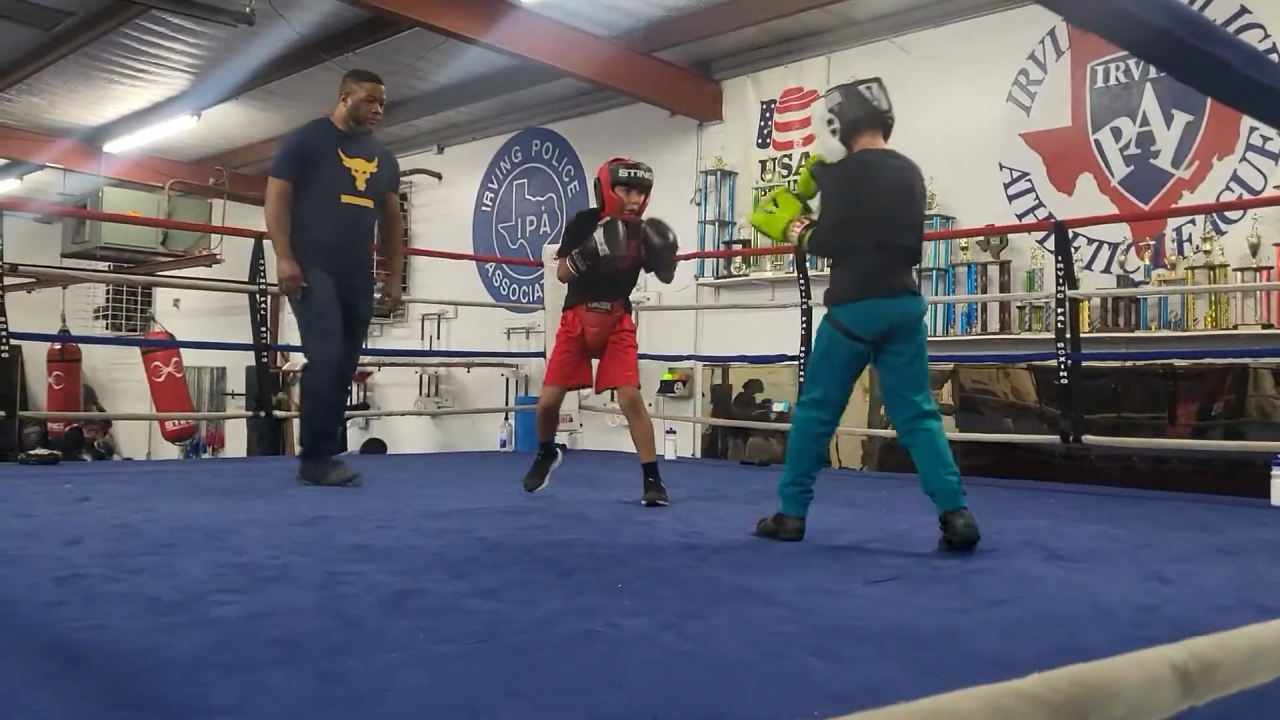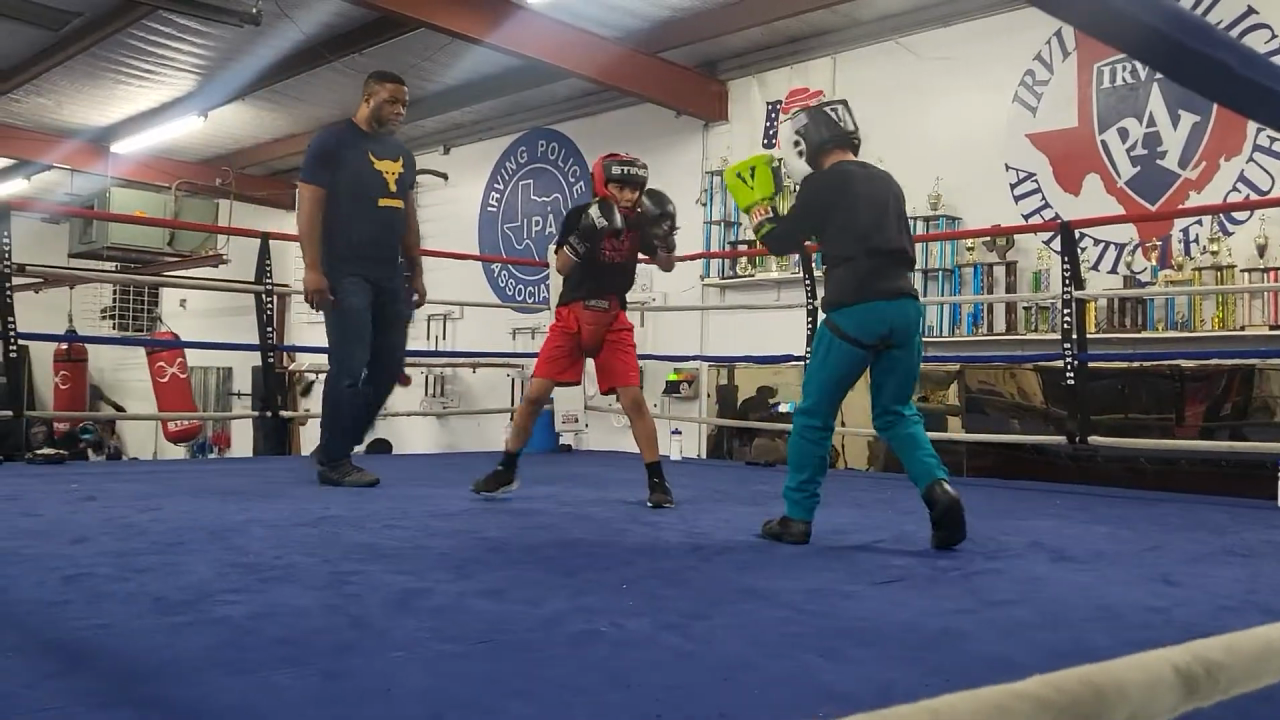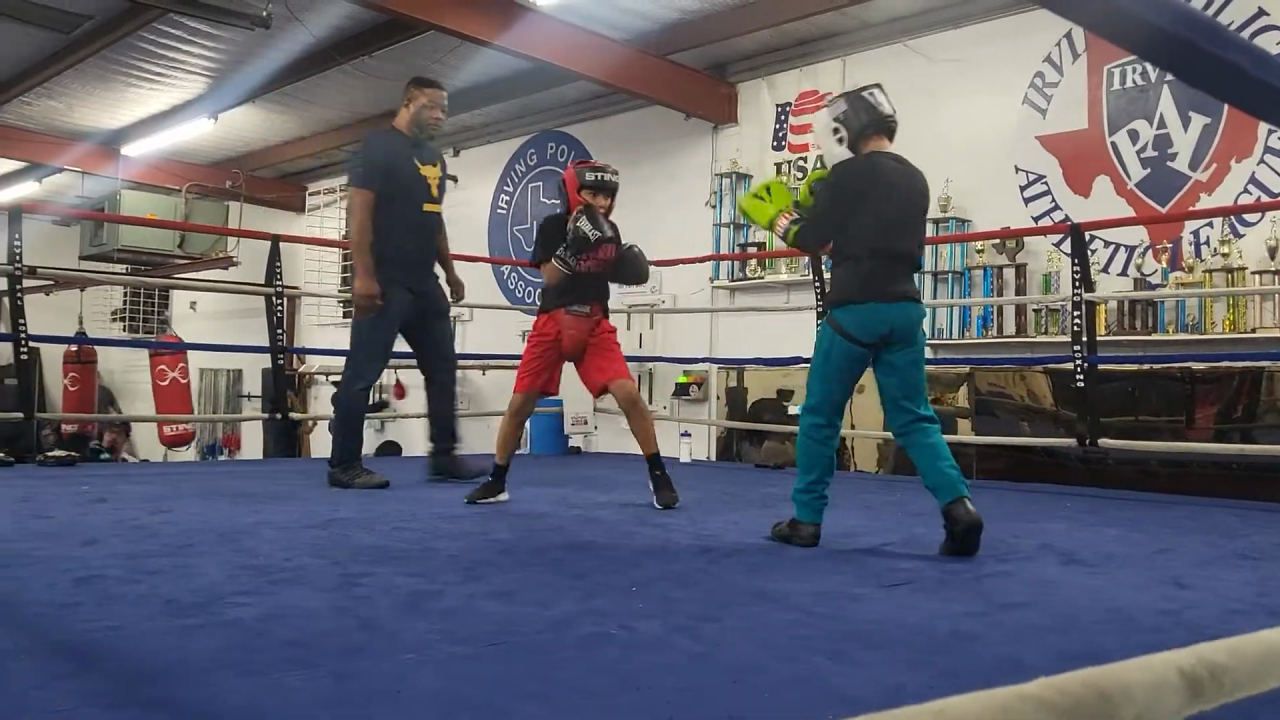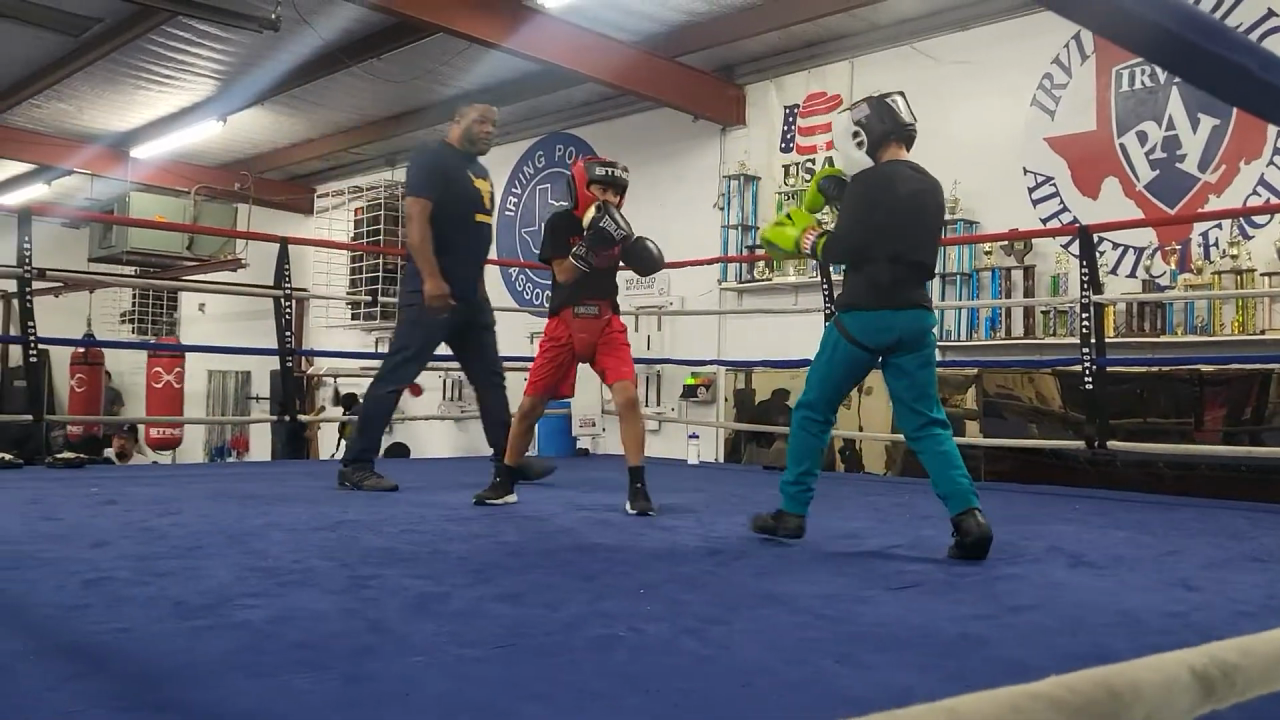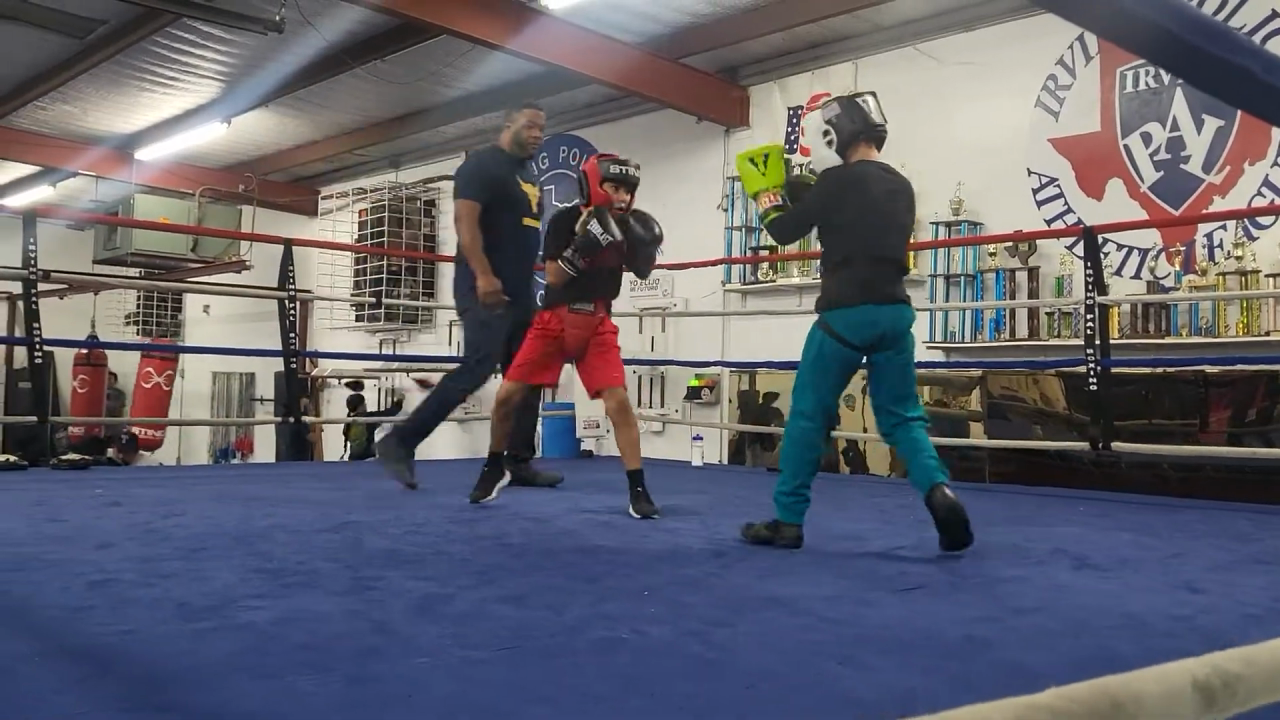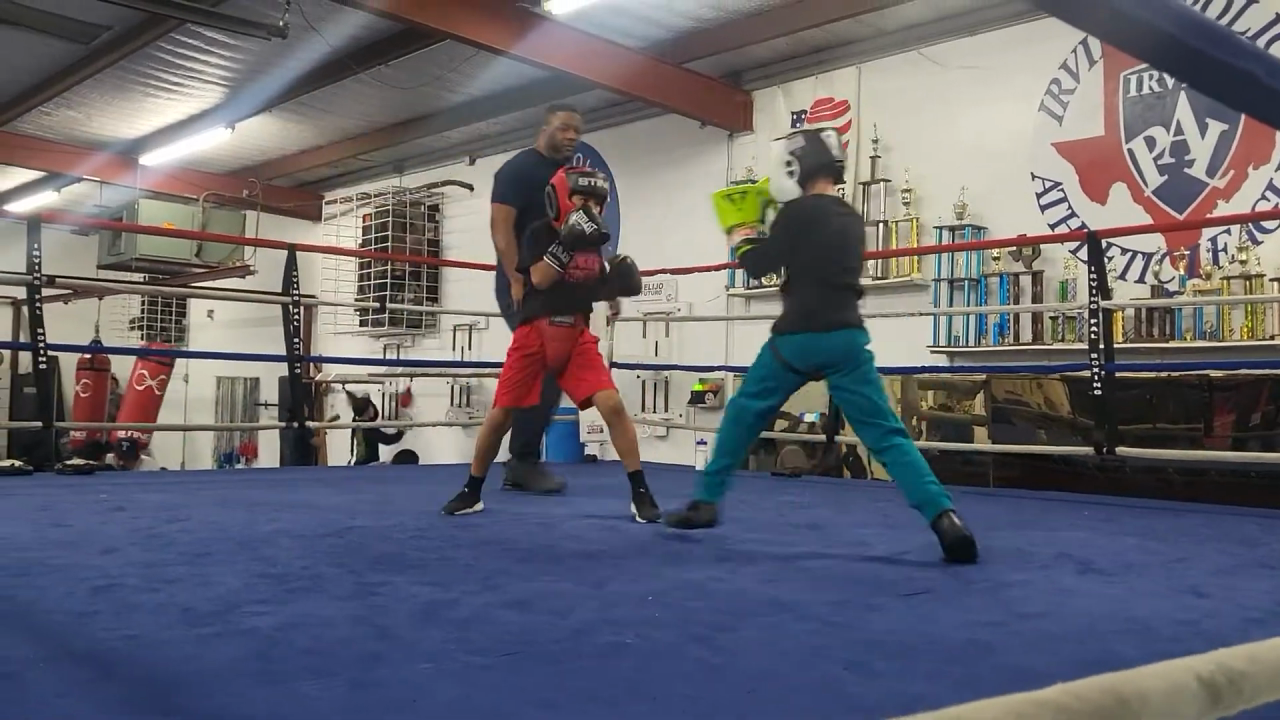
dt=0.2s
person 1, frame 1
left shoulder: (848, 171)
right shoulder: (910, 173)
left elbow: (828, 241)
left wrist: (791, 221)
left hip: (855, 307)
right hip: (905, 304)
left knee: (816, 408)
right knee: (917, 414)
left ankle: (791, 512)
right ankle: (957, 515)
person 1, frame 2
left shoulder: (824, 184)
right shoulder: (885, 182)
left elbow: (782, 242)
left wrist: (756, 202)
left hip: (853, 311)
right hip: (903, 306)
left knee: (815, 415)
right knee: (896, 414)
left ankle: (797, 517)
right ankle: (937, 488)
person 1, frame 3
left shoulder: (851, 172)
right shoulder: (914, 178)
left elbow: (815, 238)
left wrist: (775, 214)
right wrist: (826, 194)
left hip: (854, 309)
right hip: (903, 309)
left knee: (821, 415)
right knee: (913, 418)
left ankle: (805, 519)
right ankle: (956, 505)
person 1, frame 4
left shoulder: (871, 181)
right shoulder: (930, 187)
left elbow: (844, 247)
left wrist: (802, 234)
right wrist: (842, 196)
left hip: (864, 315)
right hip: (914, 316)
left knee: (813, 410)
right knee: (926, 423)
left ankle: (791, 510)
right ankle: (968, 516)
person 1, frame 5
left shoulder: (840, 179)
right shoulder: (900, 186)
left elbow: (786, 230)
left wrist: (766, 189)
right wrist: (807, 190)
left hip: (846, 313)
right hip: (893, 311)
left knee: (809, 417)
right knee: (902, 417)
left ankle: (787, 521)
right ankle: (938, 490)
person 1, frame 6
left shoulder: (800, 213)
right shoulder: (854, 219)
left elbow: (758, 266)
left wrist: (741, 228)
right wrist: (775, 231)
left hip: (799, 337)
right hip: (848, 338)
left knee: (743, 414)
right knee: (886, 434)
left ankle: (705, 501)
right ankle: (945, 518)
person 2, frame 1
left shoulder: (382, 157)
right shoulder: (306, 141)
left elbow: (392, 221)
right elbow: (276, 199)
left wrist: (394, 276)
right wrist: (284, 258)
left hip: (358, 276)
right hip: (313, 270)
left knee: (341, 369)
right knee: (326, 360)
left ankle: (316, 456)
right ankle: (317, 458)
person 2, frame 2
left shoulder: (402, 154)
right shoulder: (333, 143)
right elbow: (309, 207)
left wrist: (415, 271)
right wrist: (313, 269)
left hip: (391, 277)
right hip: (346, 276)
left knee: (388, 368)
right knee: (349, 369)
left ankle: (339, 449)
right ankle: (333, 462)
person 2, frame 3
left shoulder: (434, 158)
right shoulder: (378, 149)
right elbow: (360, 213)
left wrist: (449, 270)
right wrist: (363, 275)
left hip: (424, 283)
right hip: (384, 284)
left knee: (442, 369)
right knee: (363, 372)
left ankle: (445, 456)
right ankle: (344, 464)
person 2, frame 4
left shoulder: (480, 170)
right shoulder: (433, 162)
right elbow: (416, 221)
left wrist: (476, 287)
right wrist: (431, 277)
left hip: (468, 292)
right hip: (435, 291)
left knee: (491, 378)
right knee: (398, 375)
right ankle: (356, 465)
person 2, frame 5
left shoulder: (530, 176)
right shoulder: (482, 166)
right elbow: (465, 222)
left wrist: (532, 288)
right wrist: (484, 275)
left hip: (519, 290)
right hip: (486, 289)
right knee: (474, 371)
left ankle: (519, 462)
right ankle: (400, 443)
person 2, frame 6
right shoulder: (520, 171)
right elbow: (500, 227)
right wrist: (517, 280)
right hip: (526, 289)
right knee: (553, 370)
left ankle: (524, 463)
right ankle: (525, 461)
person 3, frame 1
left shoulder: (642, 229)
right shoulder: (585, 222)
left elbow: (667, 276)
right elbow: (562, 273)
left wrist: (665, 253)
right wrist: (590, 251)
left hip: (618, 321)
right hip: (577, 318)
left knee: (631, 399)
right knee: (548, 399)
left ankle: (652, 480)
right ankle: (546, 455)
person 3, frame 2
left shoulder: (638, 223)
right shoulder: (579, 216)
left elbow: (667, 265)
right elbow: (561, 265)
left wrist: (664, 230)
right wrist: (586, 234)
left hip: (613, 319)
right hip: (571, 315)
left knee: (633, 398)
right knee: (536, 393)
left ankle: (657, 480)
right ankle: (505, 470)
person 3, frame 3
left shoulder: (609, 231)
right shoulder: (553, 226)
left elbow: (614, 274)
right elbow: (551, 277)
left wrist: (631, 268)
right wrist: (576, 244)
left hip: (595, 325)
right hip: (553, 323)
left knee: (629, 395)
right knee: (520, 404)
left ankle: (659, 476)
right ankle: (496, 480)
person 3, frame 4
left shoulder: (617, 227)
right shoulder: (561, 222)
left elbow: (633, 265)
right elbow: (563, 274)
left wrist: (644, 259)
right wrist: (592, 241)
left hip: (607, 324)
right hip: (564, 324)
left knee: (627, 398)
right knee: (531, 407)
left ankle: (636, 486)
right ankle: (505, 482)
person 3, frame 5
left shoulder: (626, 227)
right shoulder: (566, 220)
left elbow: (641, 270)
right elbow: (552, 276)
left wrist: (646, 249)
right wrist: (582, 245)
left hip: (598, 324)
right hip: (554, 319)
left knee: (619, 402)
right knee: (508, 395)
left ankle: (638, 490)
right ankle: (493, 470)
person 3, frame 6
left shoulder: (594, 240)
right shoulder: (542, 232)
right elbow: (537, 278)
left wrist: (619, 281)
right wrist: (568, 240)
left hip: (577, 337)
right hip: (533, 334)
left knee: (612, 405)
right knee: (500, 417)
left ankle: (641, 491)
right ankle: (472, 491)
